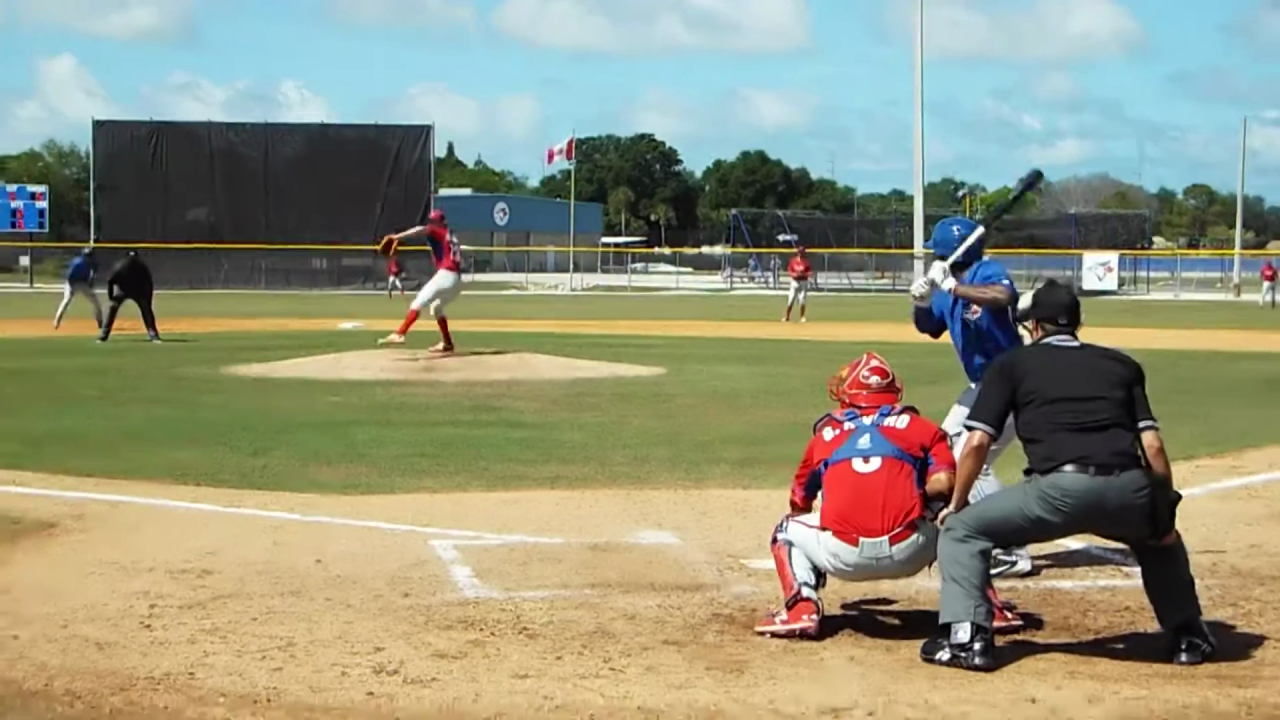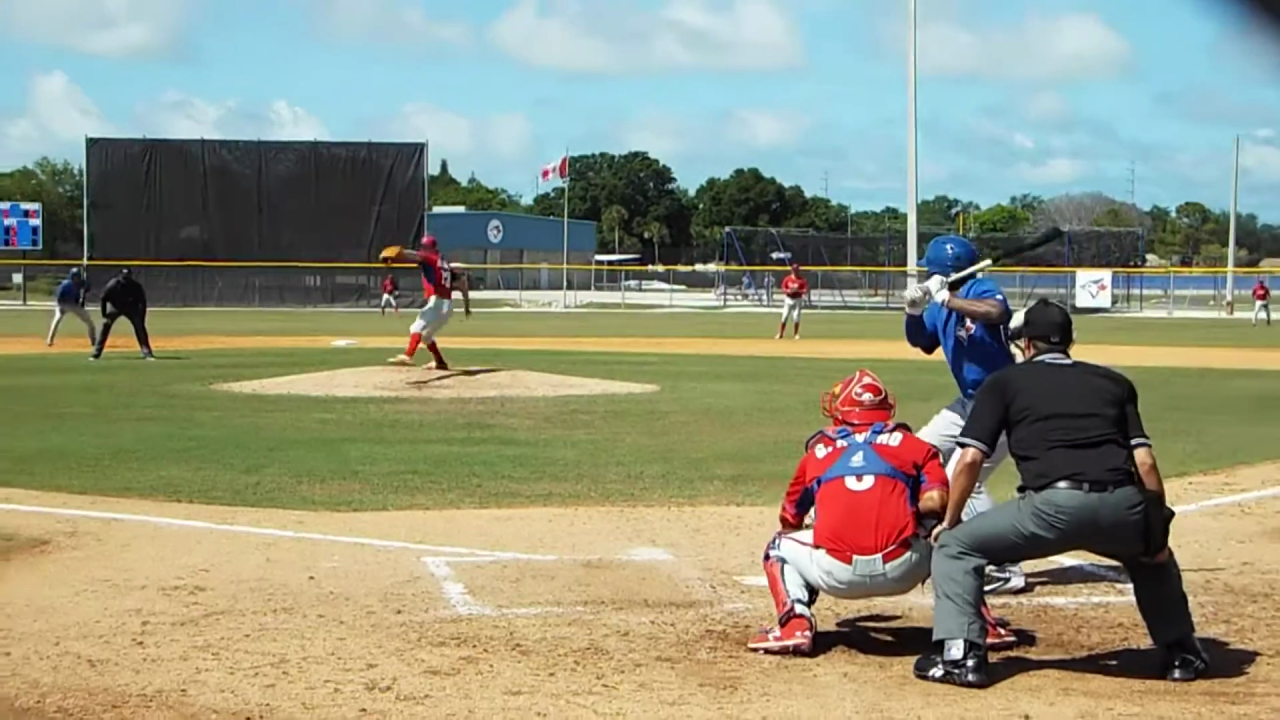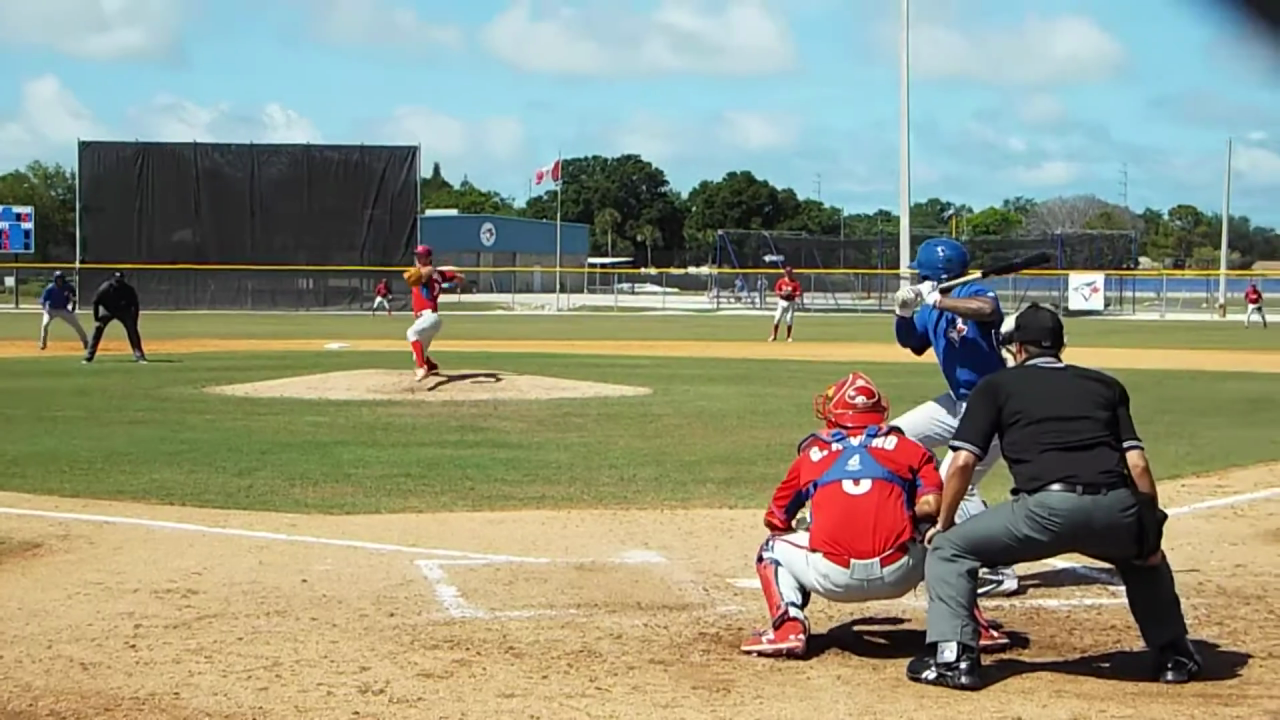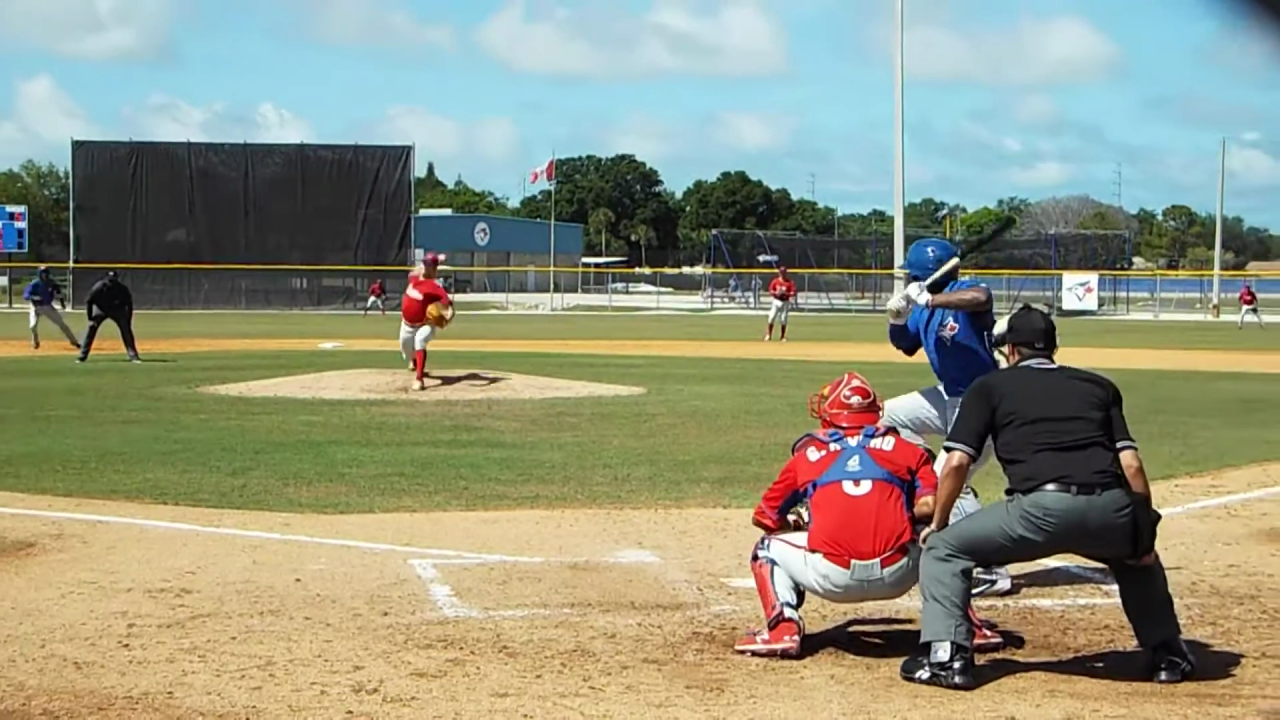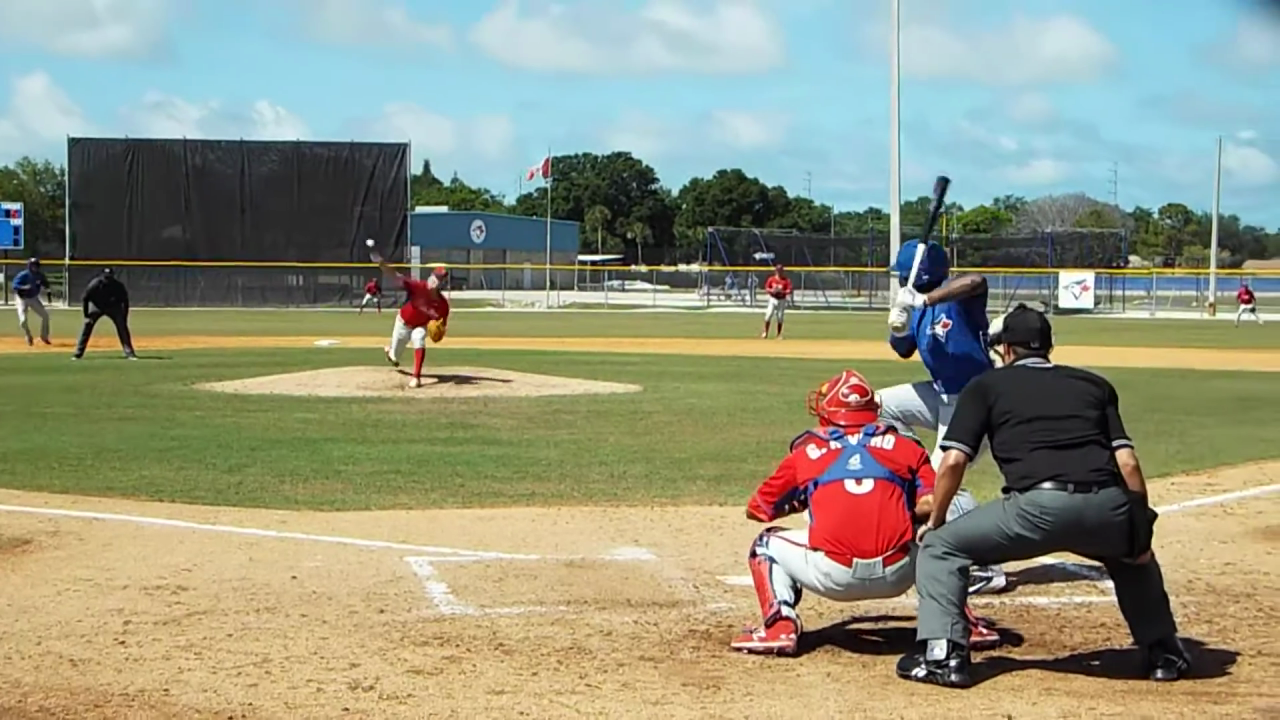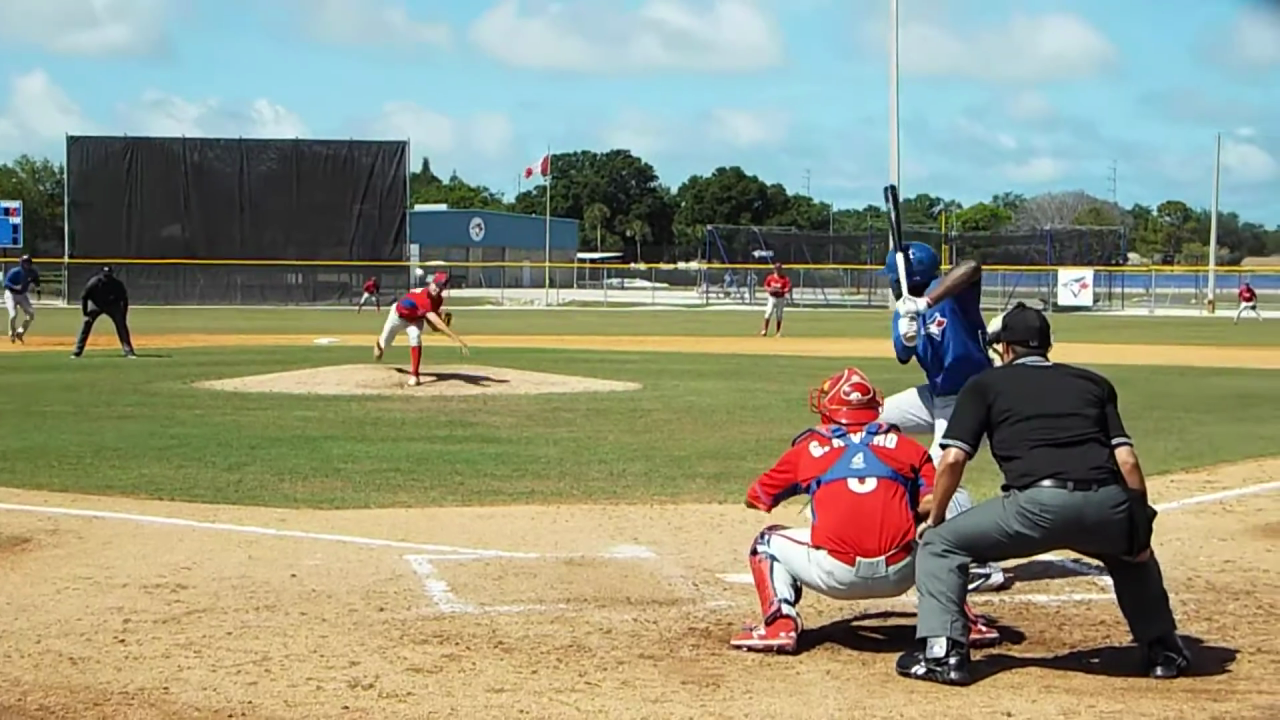
dt=0.1s
person 1, frame 1
left shoulder: (1012, 363)
right shoulder: (1121, 363)
left elbow: (977, 442)
right elbow: (1153, 445)
left wrist: (955, 505)
right wrist: (1165, 511)
left hip: (1059, 489)
right hip: (1128, 492)
left knee: (961, 529)
right knee: (1159, 535)
left ankle: (968, 638)
right ankle: (1189, 636)
person 1, frame 2
left shoulder: (1005, 381)
right shoulder: (1114, 381)
left elbow: (970, 458)
right elbow: (1145, 462)
left wrist: (949, 522)
right wrist: (1159, 528)
left hip: (1053, 506)
right hip: (1122, 508)
left knee: (955, 546)
right knee: (1151, 551)
left ankle: (960, 655)
right ankle: (1182, 652)
person 1, frame 3
left shoulder: (997, 385)
right shoulder: (1106, 384)
left elbow: (963, 461)
right elbow: (1137, 464)
left wrist: (943, 524)
right wrist: (1151, 531)
left hip: (1047, 508)
right hip: (1115, 510)
left knee: (948, 549)
right knee: (1143, 555)
left ankle: (954, 658)
right ankle: (1175, 655)
person 1, frame 4
left shoulder: (990, 386)
right shoulder: (1099, 385)
left elbow: (957, 462)
right elbow: (1131, 464)
left wrist: (937, 524)
right wrist: (1145, 531)
left hip: (1041, 508)
right hip: (1110, 510)
left knee: (943, 548)
right knee: (1137, 554)
left ankle: (947, 658)
right ankle: (1168, 654)
person 1, frame 5
left shoulder: (987, 385)
right shoulder: (1095, 384)
left elbow: (953, 460)
right elbow: (1128, 463)
left wrist: (934, 523)
right wrist: (1141, 530)
left hip: (1039, 506)
right hip: (1108, 508)
left knee: (940, 546)
right knee: (1133, 553)
left ankle: (944, 656)
right ankle: (1164, 653)
person 1, frame 6
left shoulder: (986, 384)
right shoulder: (1094, 382)
left elbow: (953, 458)
right elbow: (1127, 460)
left wrist: (933, 521)
right wrist: (1141, 527)
left hip: (1038, 504)
right hip: (1107, 506)
left knee: (940, 544)
right knee: (1132, 550)
left ankle: (943, 653)
right ankle: (1164, 650)
person 2, frame 1
left shoulder: (988, 273)
right shoulder: (951, 285)
left elbow: (1003, 298)
right elbow: (928, 328)
left wrist: (949, 286)
right wrist: (921, 300)
right hip: (980, 387)
left ankle: (1012, 556)
person 2, frame 2
left shoulder: (981, 289)
right shoulder: (943, 303)
left elbow: (996, 313)
right elbow: (920, 342)
left wrist: (943, 298)
right wrist: (914, 310)
right hip: (971, 401)
left ankle: (1006, 572)
person 2, frame 3
left shoulder: (972, 293)
right shoulder: (933, 307)
left elbow: (988, 310)
right elbow: (911, 343)
left wrist: (936, 300)
right wrist: (904, 312)
right hip: (960, 401)
right knee: (898, 434)
left ankle: (999, 575)
person 2, frame 4
left shoulder: (962, 291)
right shoulder: (924, 306)
left elbow: (983, 299)
right elbow: (904, 345)
left wrist: (927, 299)
right wrist: (897, 318)
right hip: (950, 398)
right knee: (887, 416)
left ankle: (992, 574)
person 2, frame 5
left shoulder: (953, 294)
right shoulder: (913, 305)
left elbow: (977, 281)
right elbow: (901, 350)
left wrist: (922, 301)
right wrist: (899, 328)
right hip: (942, 394)
right knee: (879, 405)
left ankle: (987, 573)
person 2, frame 6
left shoulder: (945, 291)
right shoulder: (907, 309)
left elbow: (971, 267)
right elbow: (903, 357)
left wrist: (923, 303)
right wrist: (907, 337)
right hip: (938, 395)
right knee: (878, 418)
left ankle: (985, 570)
person 3, frame 1
left shoulder: (826, 432)
right shoulder: (923, 427)
left elbow: (799, 503)
right elbow: (943, 484)
left hip: (844, 553)
right hip: (909, 549)
left knee: (787, 530)
left ankle: (801, 608)
person 3, frame 2
left shoulder: (818, 449)
right shoulder: (915, 445)
left elbow: (789, 520)
right elbow: (936, 502)
left hip: (838, 571)
right hip: (902, 566)
left knee: (780, 546)
left ankle: (794, 625)
person 3, frame 3
left shoulder: (812, 453)
right shoulder: (910, 448)
left elbow: (775, 520)
right elbow: (931, 506)
left hip: (834, 574)
right hip: (899, 571)
left knee: (772, 549)
left ankle: (788, 629)
person 3, frame 4
left shoulder: (807, 453)
right shoulder: (907, 449)
left elbow: (765, 519)
right elbow: (929, 507)
left wrist: (795, 527)
left hip: (833, 574)
right hip: (896, 572)
left knee: (768, 548)
left ankle: (783, 630)
person 3, frame 5
left shoulder: (806, 450)
right shoulder: (906, 447)
left elbow: (757, 510)
right elbow: (930, 506)
left wrist: (794, 505)
left hip: (834, 572)
right hip: (897, 571)
left knee: (766, 545)
left ankle: (780, 627)
person 3, frame 6
left shoulder: (808, 447)
right shoulder: (908, 446)
left elbow: (756, 498)
right elbow: (932, 505)
left hip: (836, 571)
right hip: (899, 570)
left knee: (768, 543)
left ankle: (780, 626)
